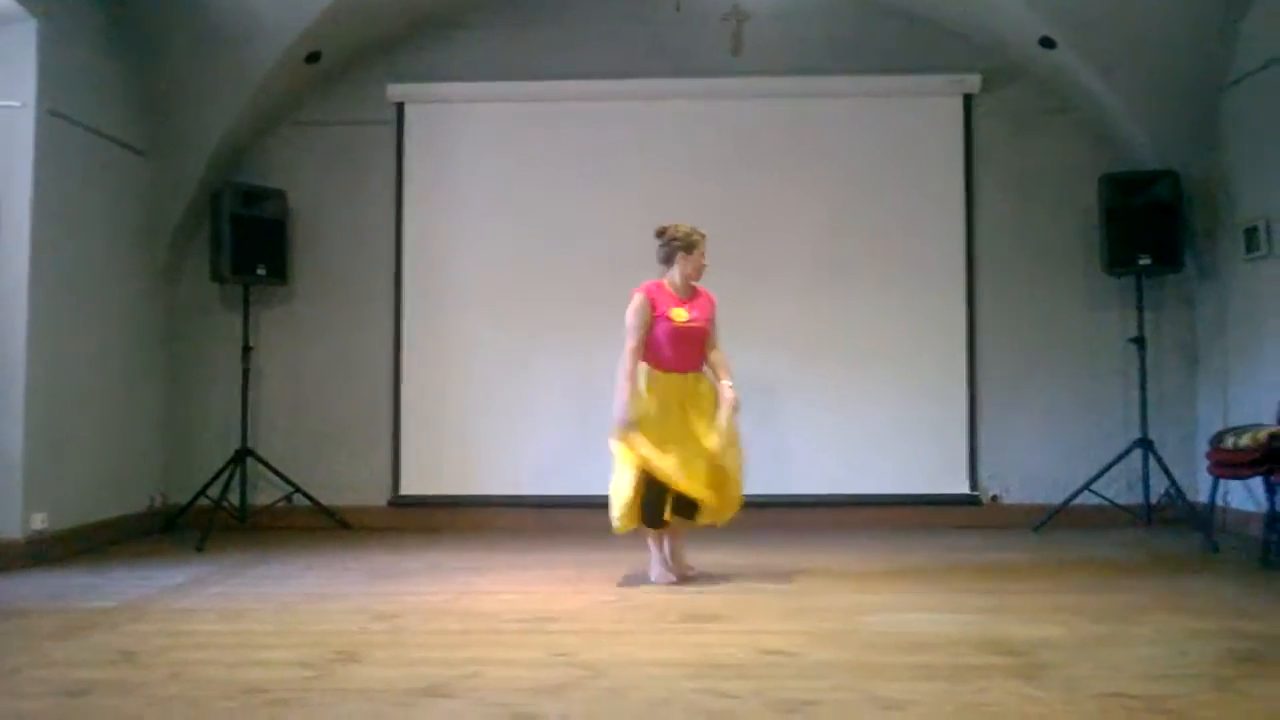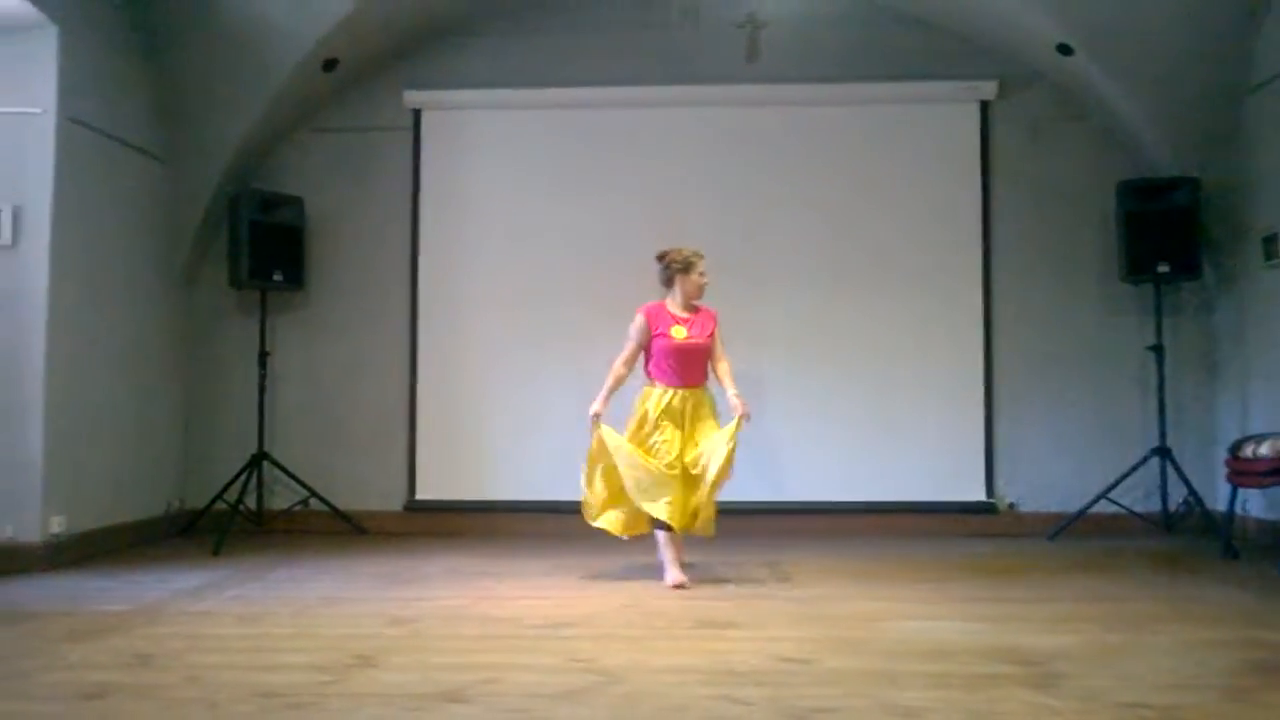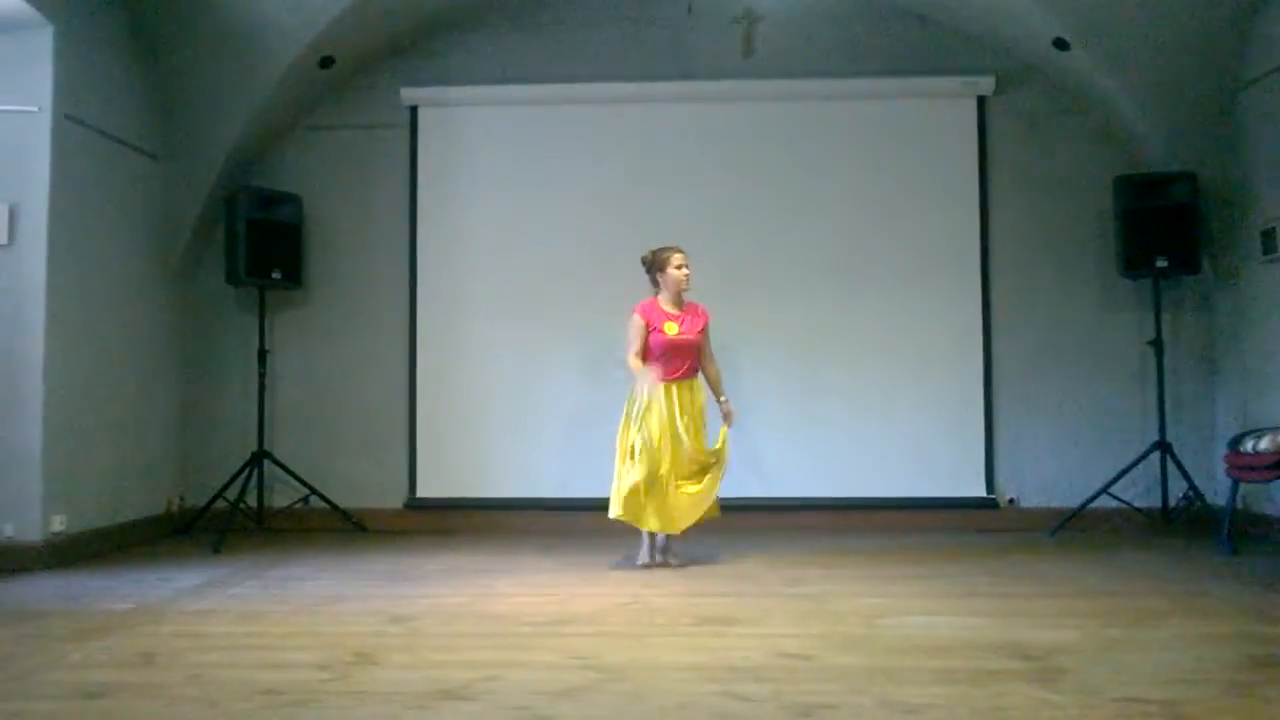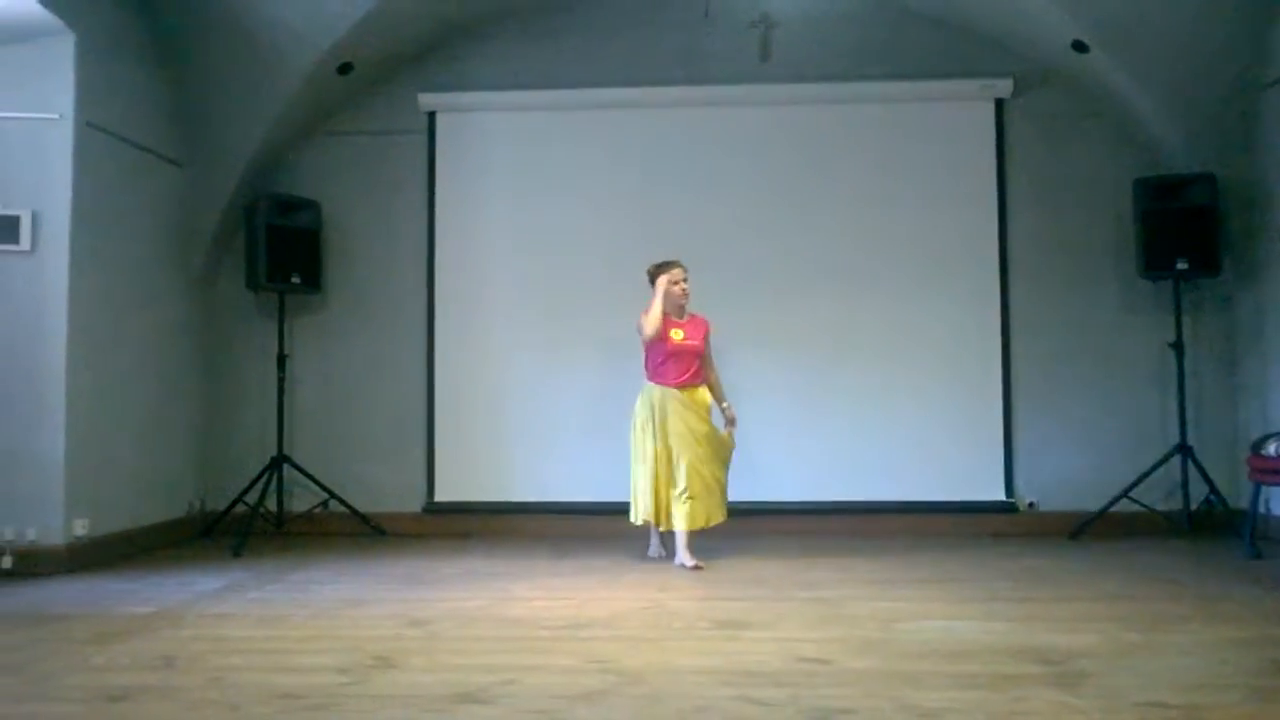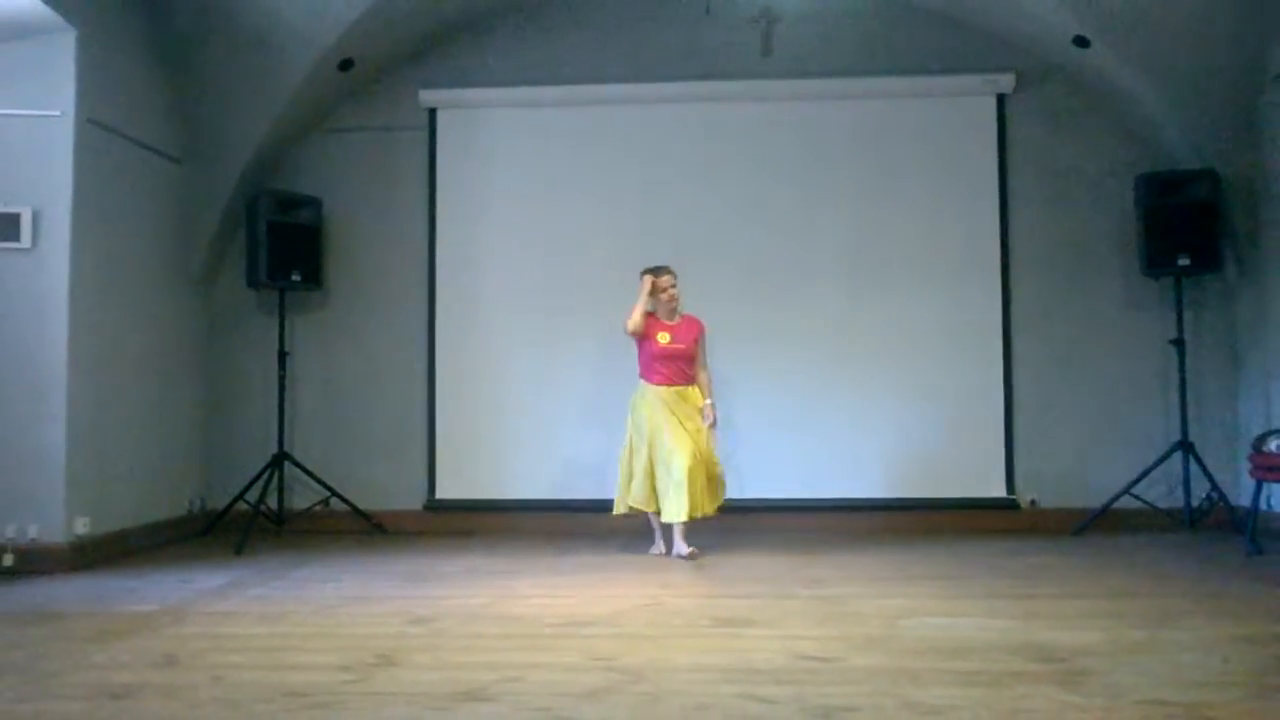
dt=0.3s
person 1, frame 1
left shoulder: (705, 300)
right shoulder: (647, 295)
left elbow: (711, 349)
right elbow: (633, 351)
left wrist: (725, 383)
right wrist: (625, 400)
left hip: (695, 393)
right hip: (655, 391)
left knee: (697, 470)
right knee: (656, 472)
left ankle: (673, 549)
right ankle: (658, 560)
person 1, frame 2
left shoulder: (708, 317)
right shoulder: (649, 315)
left elbow: (719, 361)
right elbow: (625, 362)
left wrist: (733, 394)
right wrist: (602, 399)
left hip: (697, 407)
right hip: (660, 405)
left knee: (692, 480)
right knee: (662, 480)
left ankle: (671, 551)
right ankle: (671, 565)
person 1, frame 3
left shoulder: (699, 314)
right shoulder: (643, 312)
left elbow: (707, 361)
right elbow: (632, 358)
left wrist: (722, 399)
right wrist: (645, 376)
left hip: (688, 398)
right hip: (653, 399)
left knee: (681, 469)
right knee: (650, 469)
left ankle: (665, 544)
right ankle: (648, 545)
person 1, frame 4
left shoulder: (701, 324)
right shoulder: (651, 317)
left elbow: (708, 368)
right elbow: (650, 334)
left wrist: (724, 404)
right wrist: (660, 292)
left hip: (692, 404)
right hip: (659, 402)
left knee: (690, 471)
right knee: (659, 470)
left ankle: (682, 550)
right ankle: (655, 538)
person 1, frame 5
left shoulder: (694, 326)
right shoulder: (646, 322)
left elbow: (701, 369)
right elbow: (631, 328)
left wrist: (708, 402)
right wrist: (643, 292)
left hip: (685, 401)
right hip: (652, 402)
left knee: (685, 464)
right knee: (654, 465)
left ankle: (680, 539)
right ankle: (659, 537)
